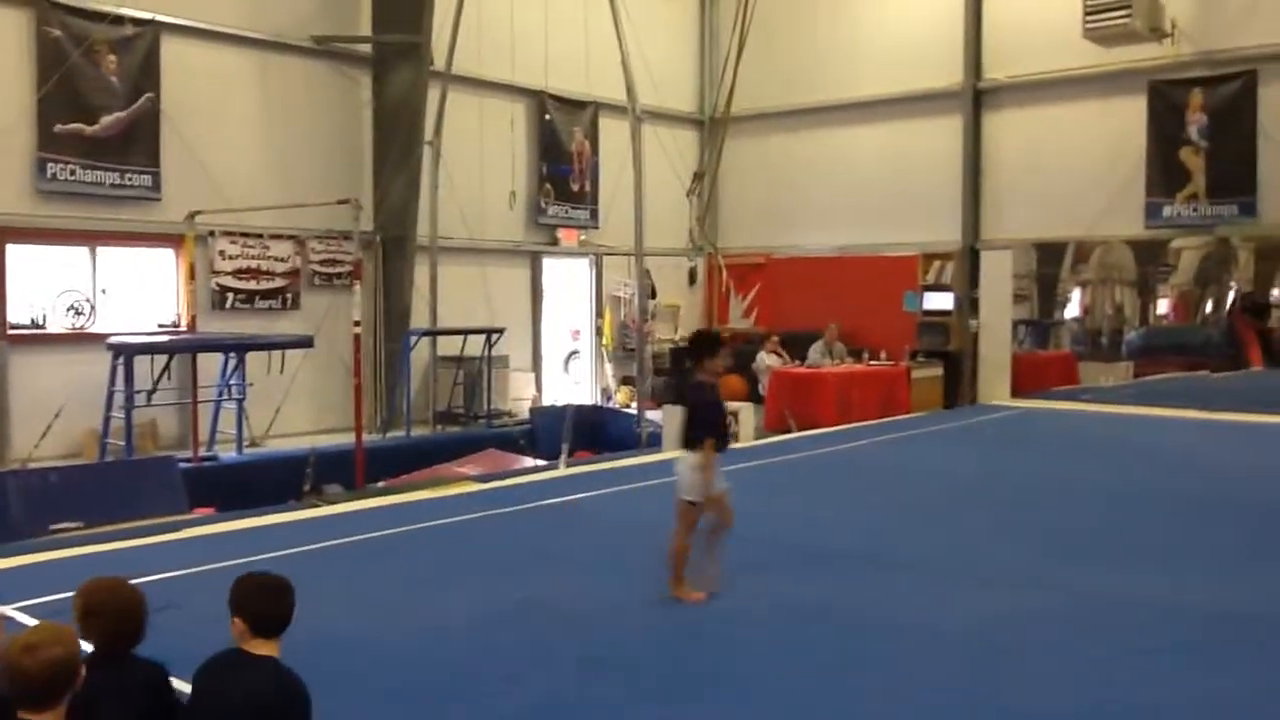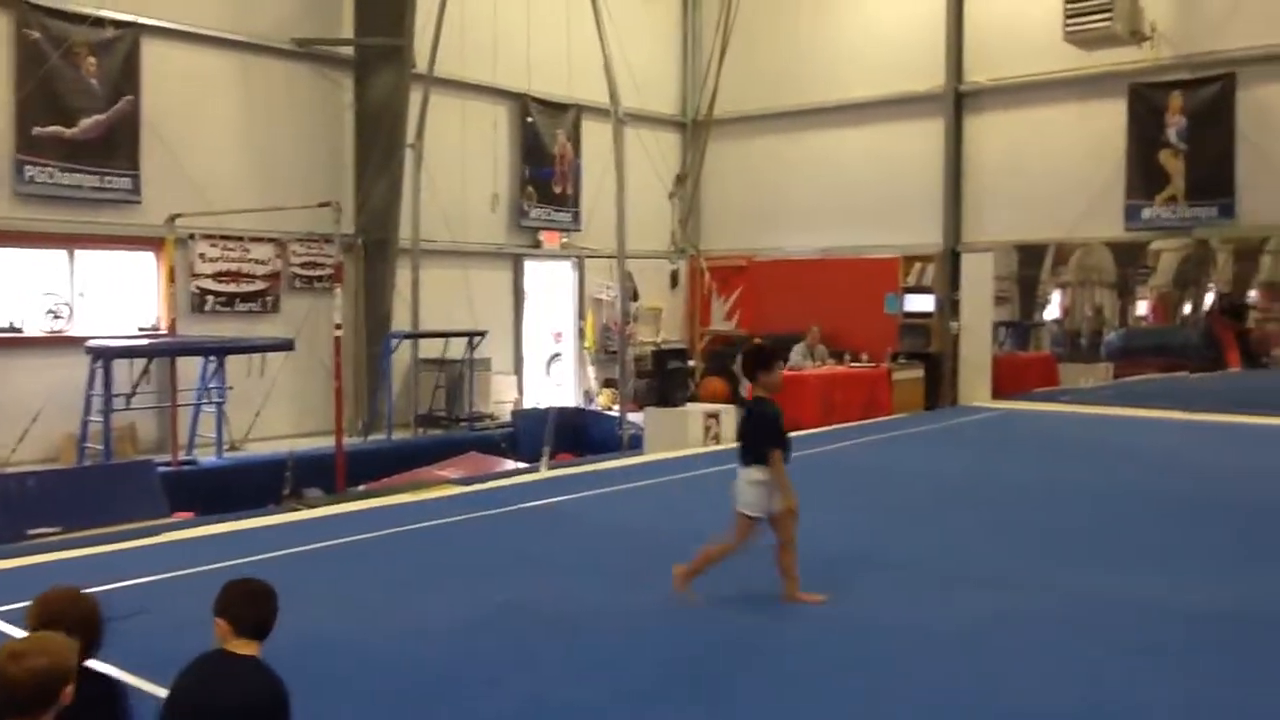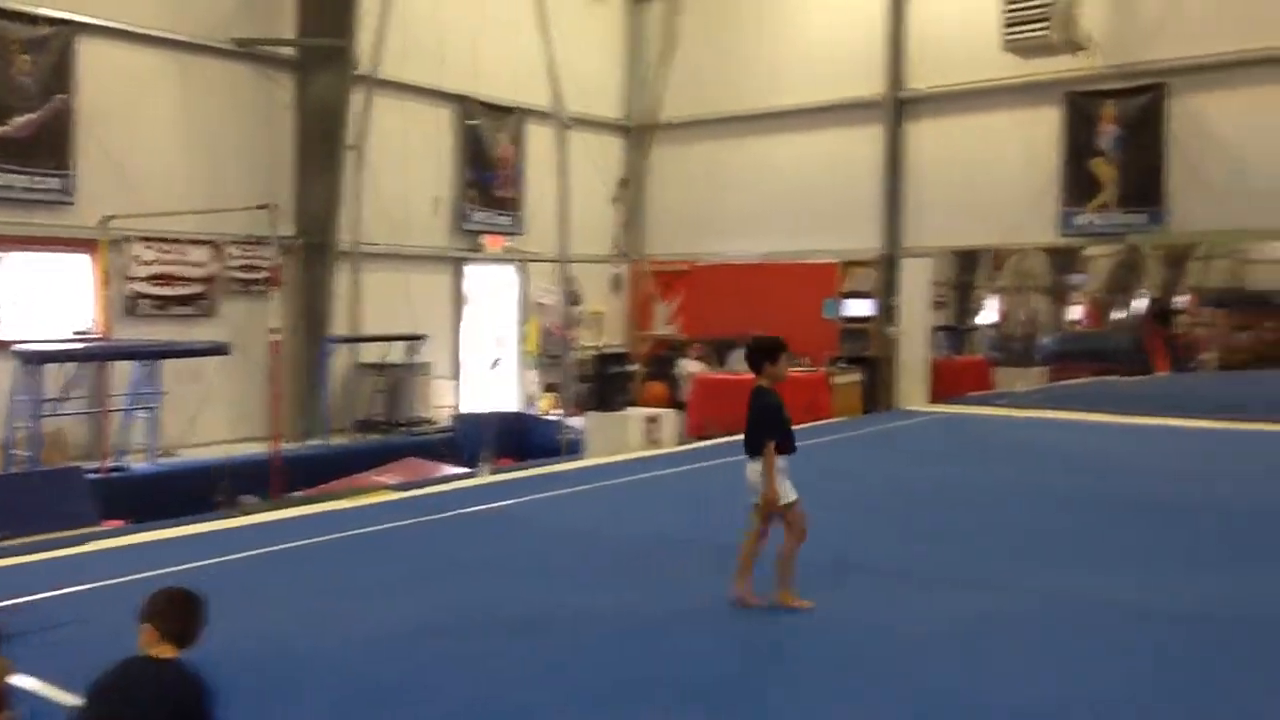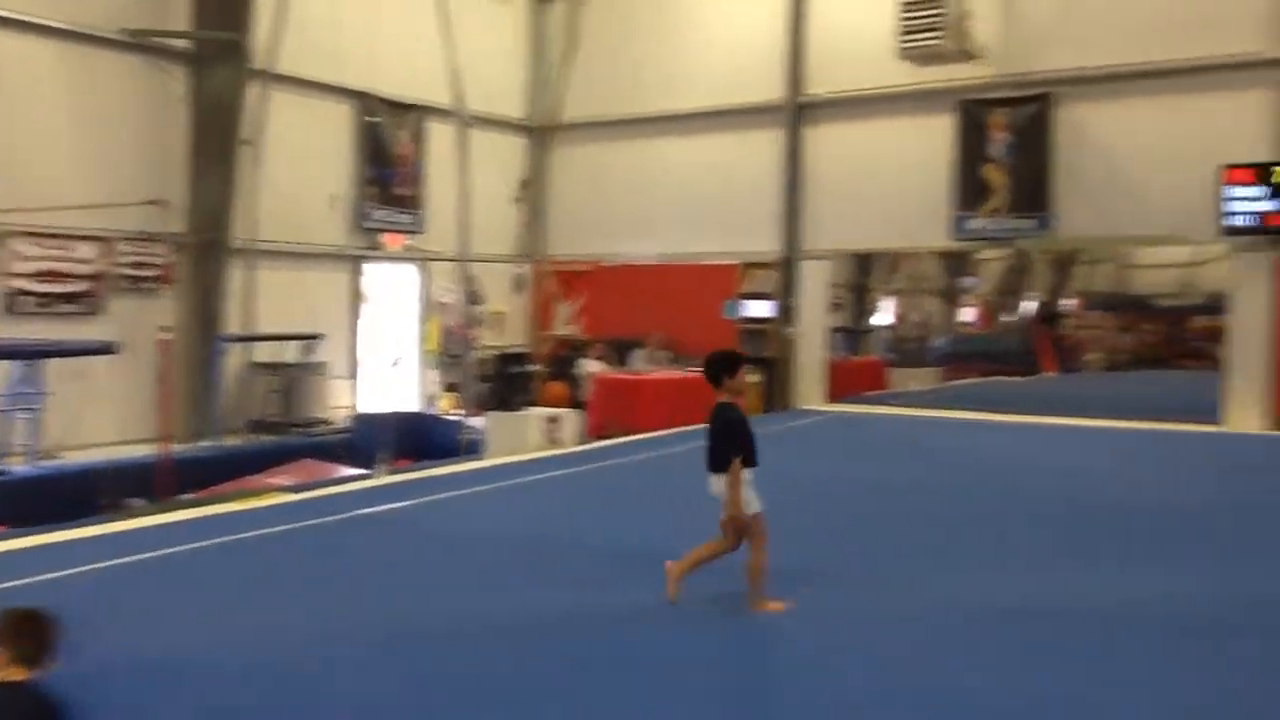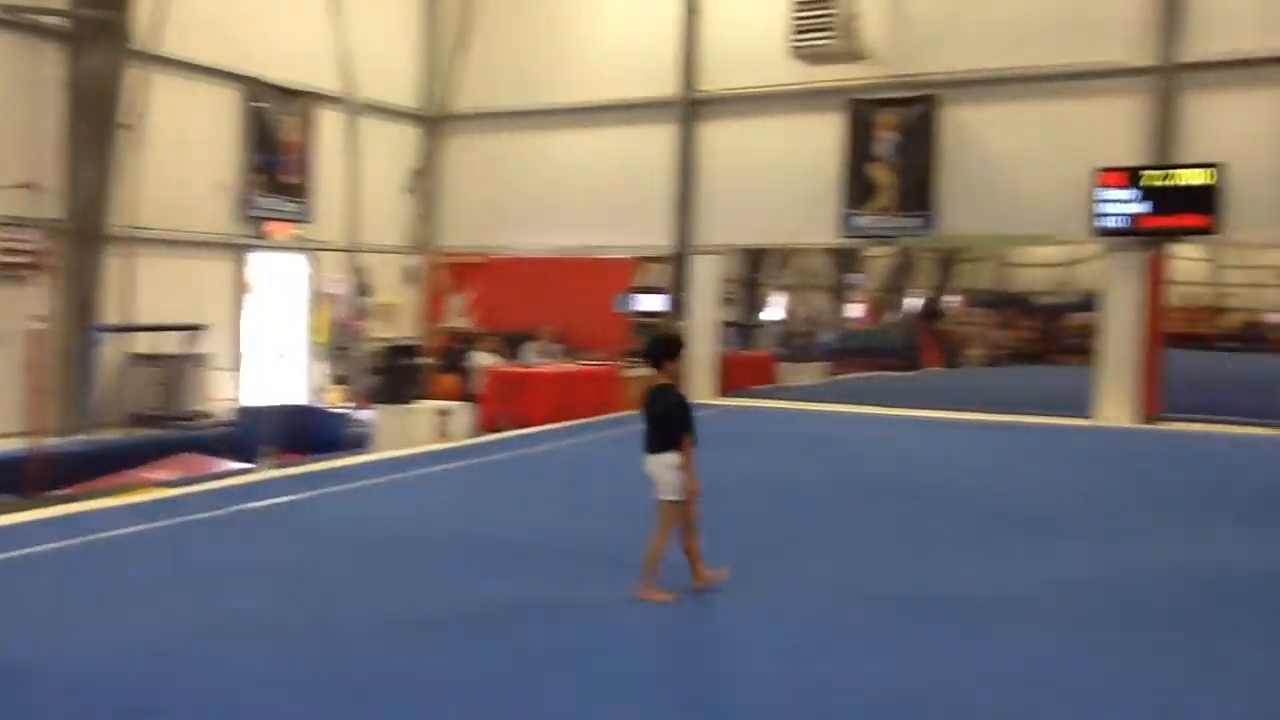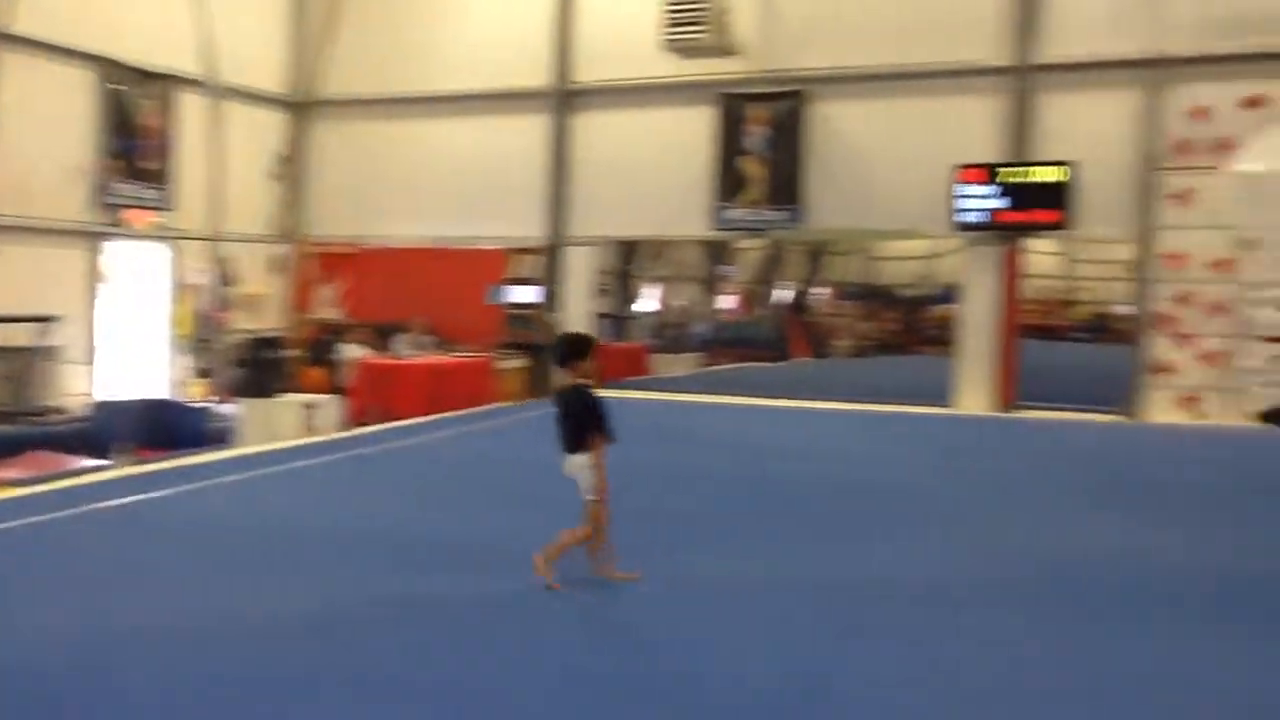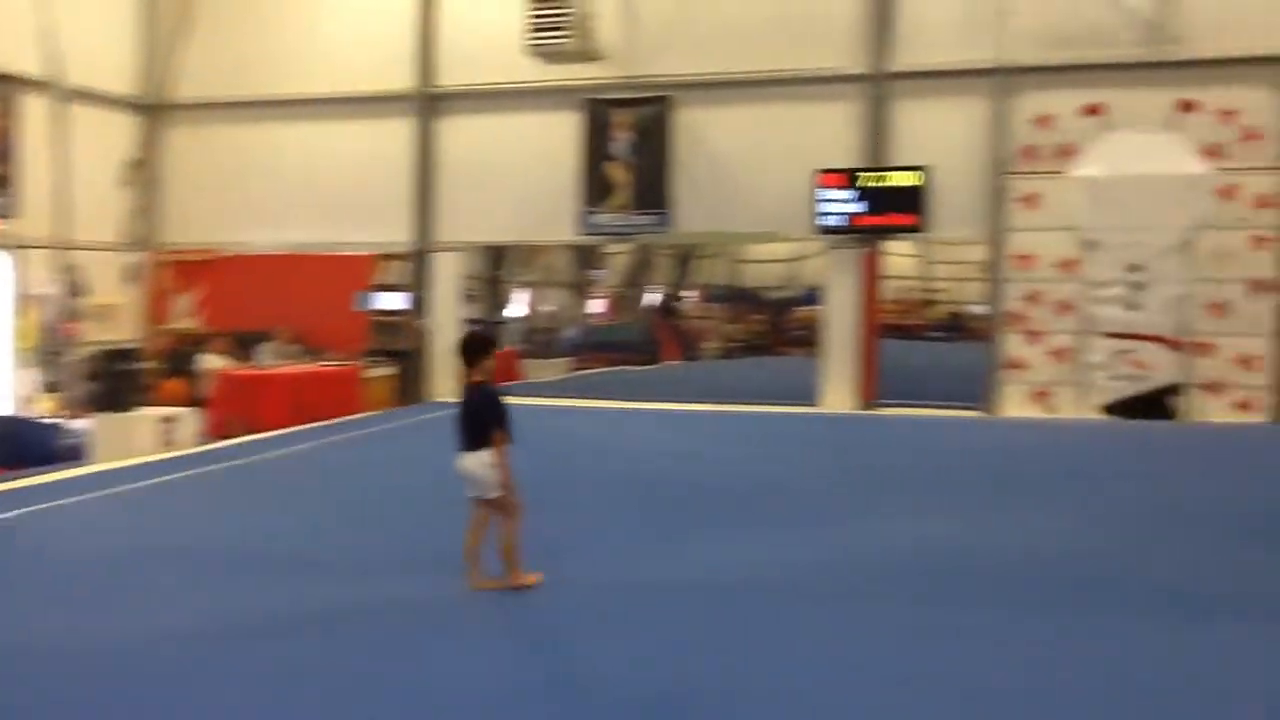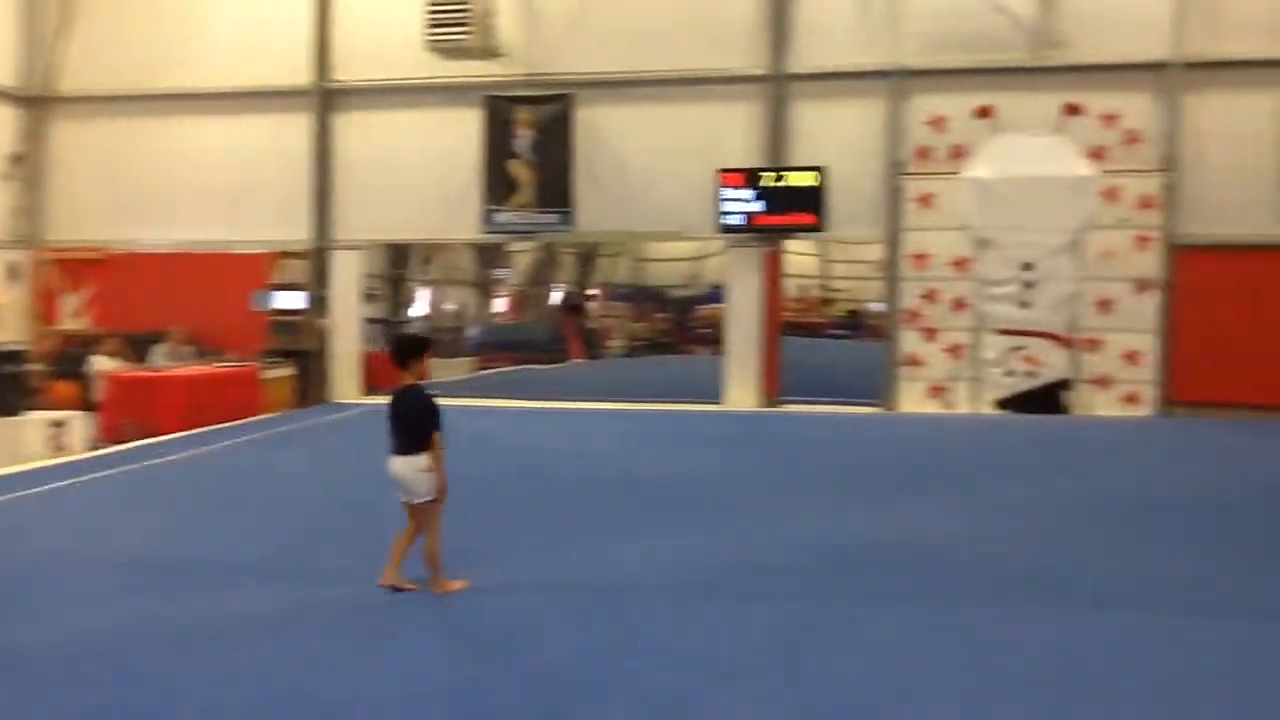
dt=0.2s
person 1, frame 1
left shoulder: (695, 388)
right shoulder: (707, 396)
right elbow: (707, 443)
right wrist: (709, 486)
left hip: (701, 464)
right hip: (697, 465)
left knee: (724, 517)
right knee: (686, 528)
left ankle: (706, 566)
right ankle: (678, 586)
person 1, frame 2
left shoulder: (756, 407)
right shoulder: (767, 412)
right elbow: (775, 458)
right wrist: (789, 496)
left hip: (761, 478)
right hip: (759, 481)
left knee: (788, 536)
right knee: (737, 541)
left ankle: (793, 590)
right ankle: (687, 572)
person 1, frame 3
left shoulder: (759, 395)
right shoulder: (768, 402)
right elbow: (768, 448)
right wrist: (770, 486)
left hip: (763, 470)
right hip: (769, 472)
left knee: (758, 533)
right knee: (798, 530)
left ankle: (741, 588)
right ankle: (785, 593)
person 1, frame 4
left shoulder: (721, 412)
right shoulder: (733, 417)
right elbow: (734, 462)
right wrist: (735, 501)
left hip: (723, 481)
right hip: (735, 484)
left knee: (731, 541)
right knee: (758, 541)
left ankle: (679, 570)
right ankle: (759, 600)
person 1, frame 5
left shoulder: (652, 394)
right shoulder: (675, 399)
right elbow: (685, 441)
right wrist: (692, 478)
left hip: (656, 459)
right hip: (669, 463)
left knee: (688, 521)
right knee: (665, 528)
left ankle: (700, 573)
right ankle: (646, 587)
person 1, frame 6
left shoulder: (565, 394)
right shoulder: (586, 399)
right elbow: (594, 441)
right wrist: (601, 476)
left hip: (575, 459)
right hip: (587, 462)
left knee: (599, 519)
right knee: (594, 525)
left ankle: (605, 568)
right ankle: (546, 558)
person 1, frame 7
left shoulder: (469, 392)
right shoulder: (488, 395)
right elbow: (497, 438)
right wrist: (506, 473)
left hip: (468, 459)
right hip: (485, 461)
left knee: (479, 521)
right knee: (511, 515)
left ankle: (475, 575)
right ankle: (514, 574)
person 1, frame 8
left shoulder: (397, 396)
right shoulder: (423, 400)
right elbow: (434, 441)
right wrist: (441, 476)
left hip: (397, 463)
right hip: (418, 465)
left knee: (415, 524)
right knee: (431, 528)
left ankle: (391, 574)
right ankle: (439, 582)
